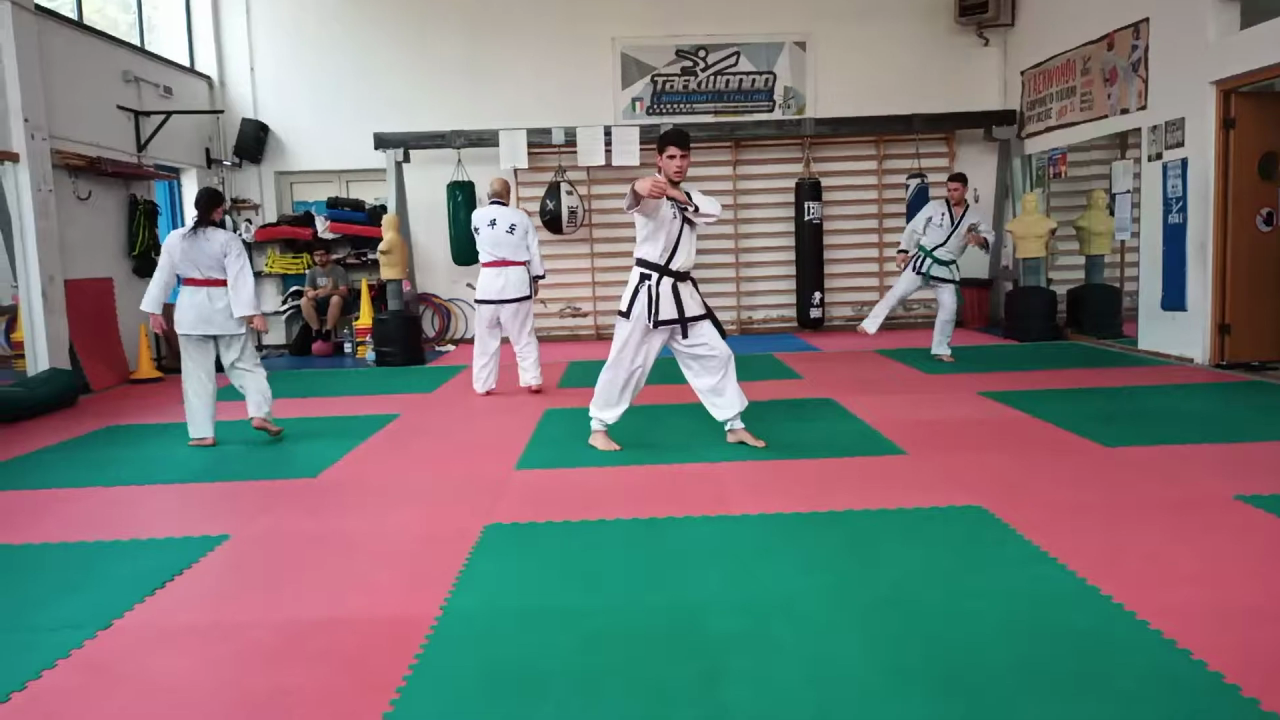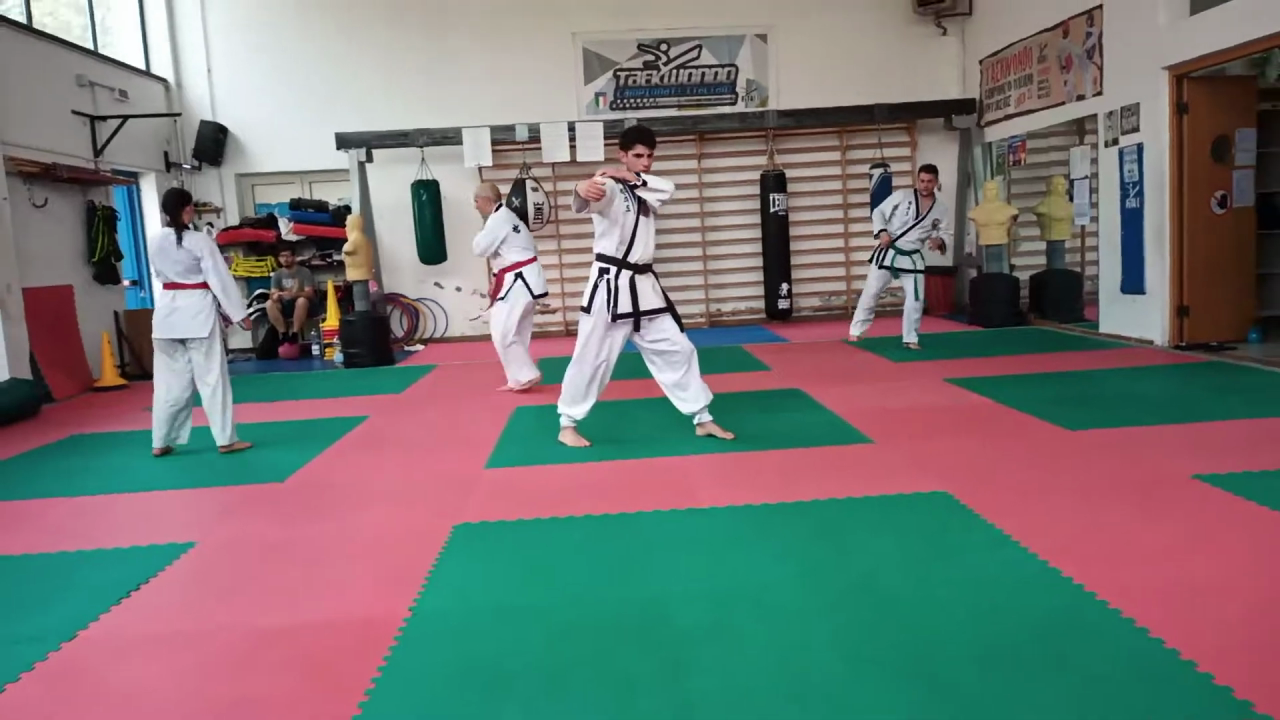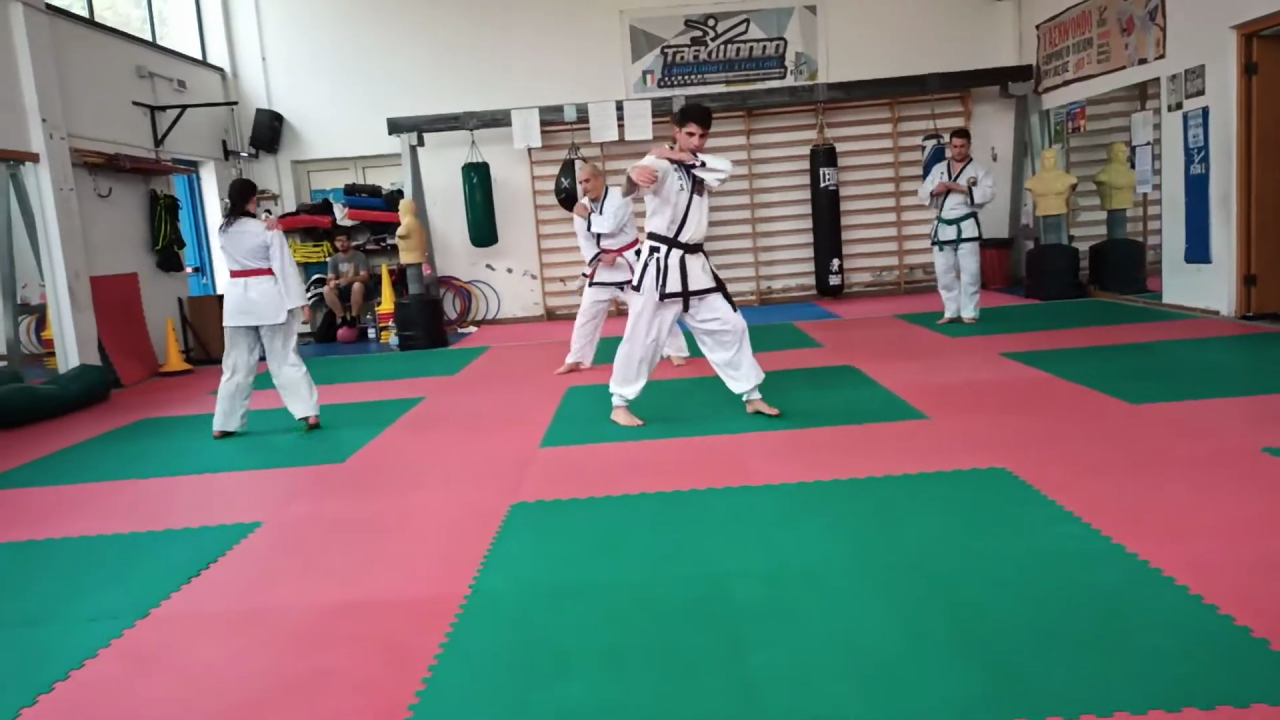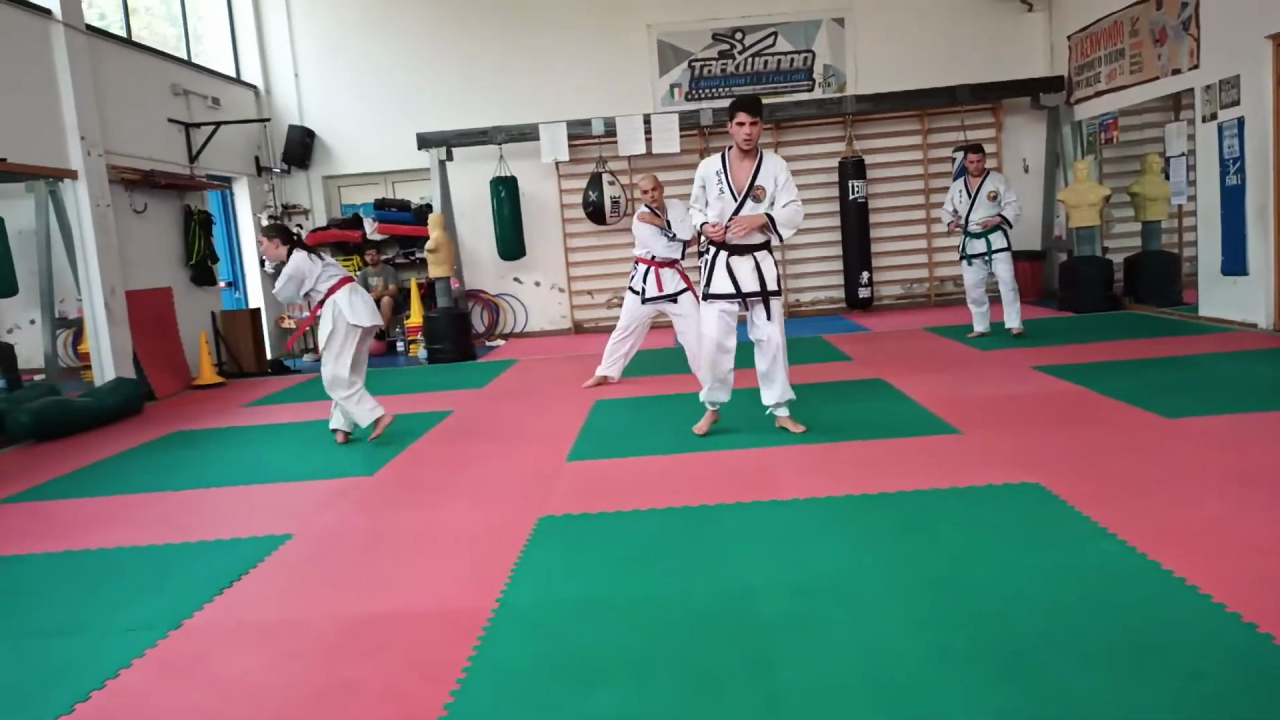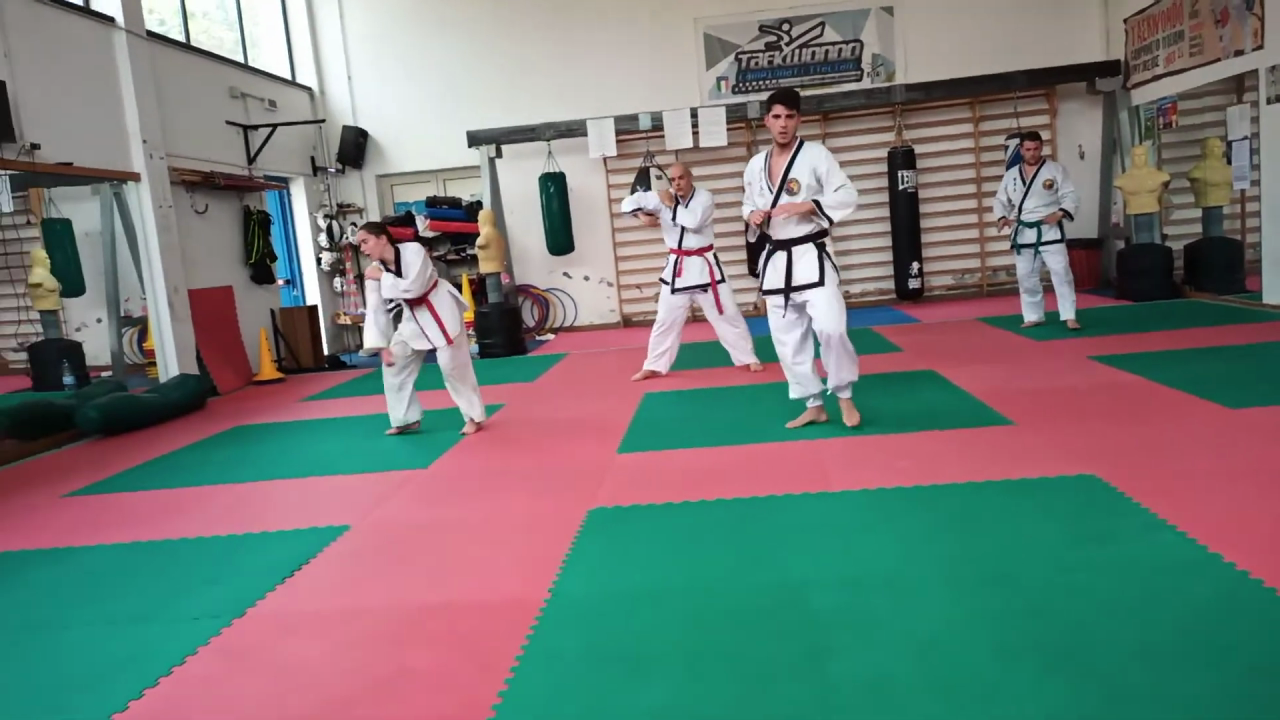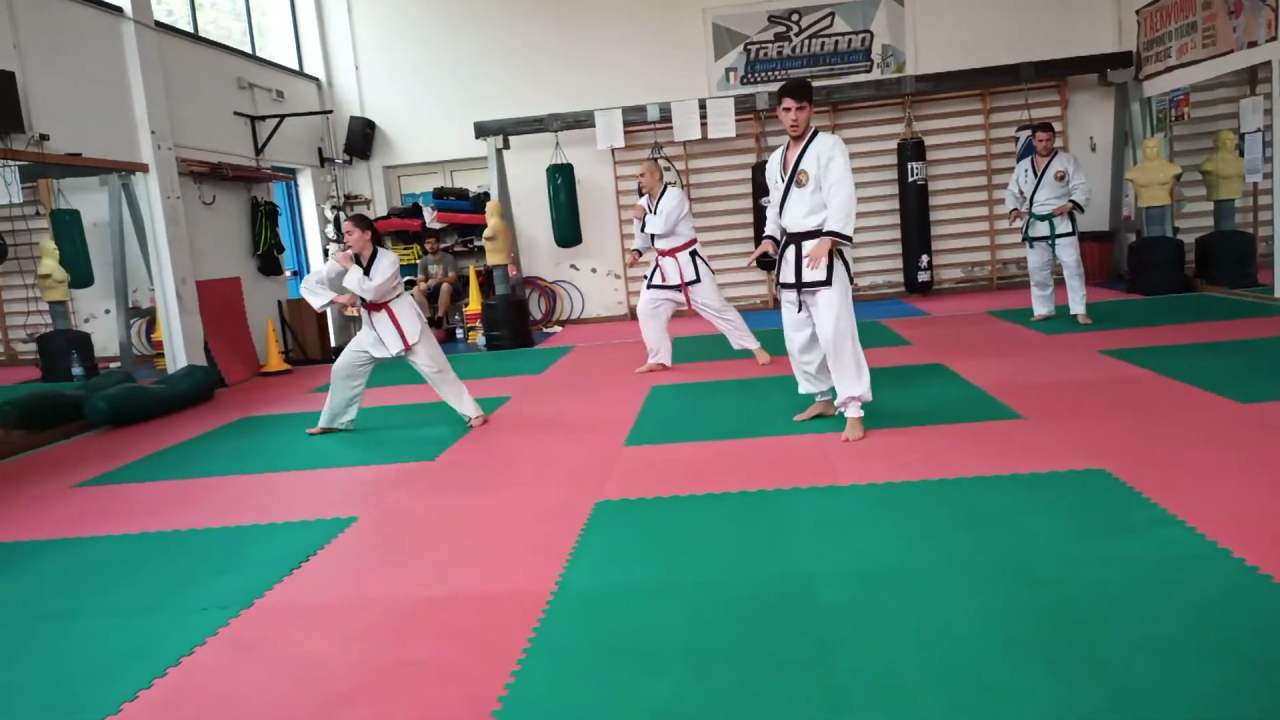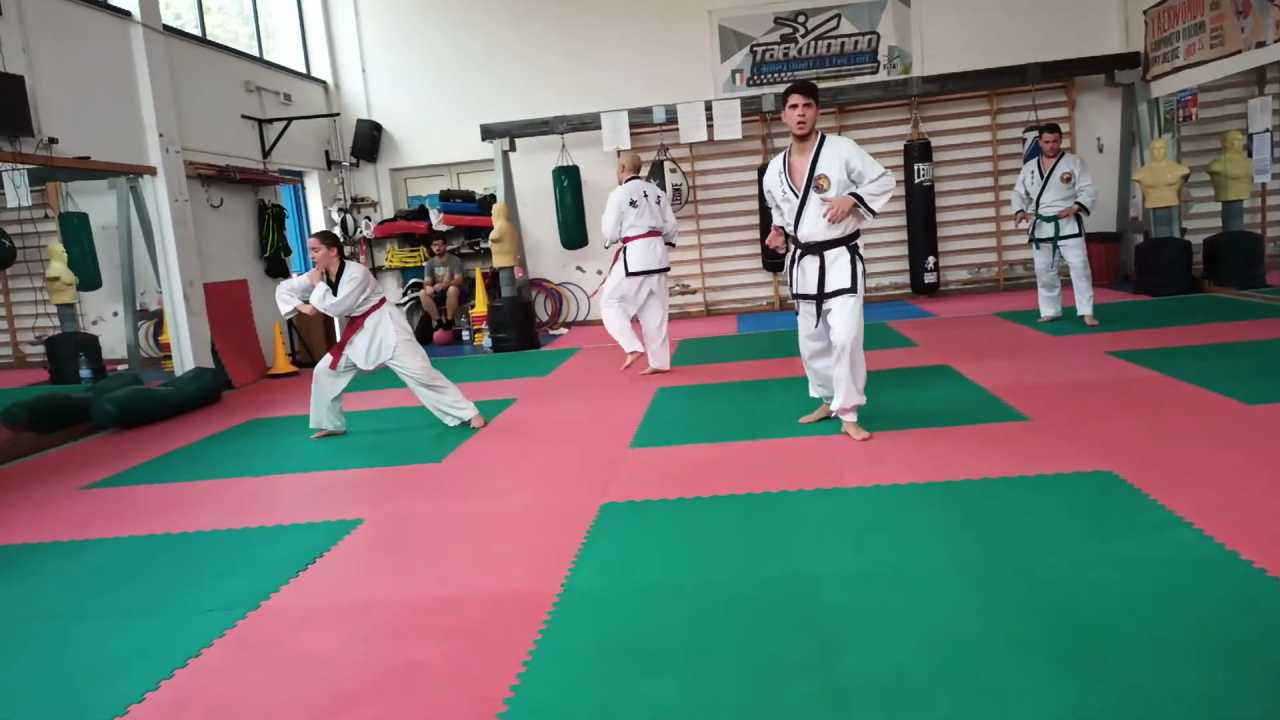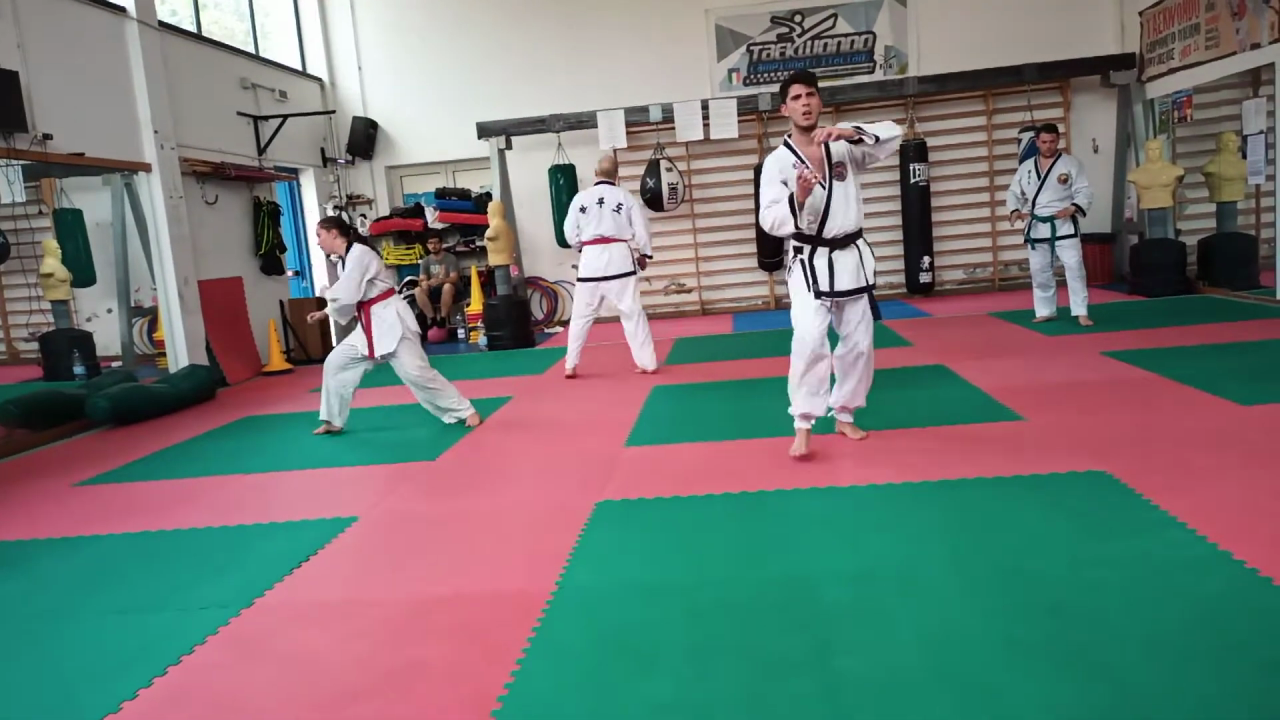
dt=0.4s
person 1, frame 1
left shoulder: (686, 194)
right shoulder: (655, 191)
left elbow: (713, 210)
right elbow: (635, 201)
left wrist: (680, 195)
right wrist: (639, 188)
left hip: (682, 291)
right hip: (650, 289)
left knee: (715, 354)
right knee: (626, 362)
left ankle: (734, 426)
right ankle: (598, 428)
person 1, frame 2
left shoulder: (641, 187)
right shoulder: (607, 185)
left elbow: (668, 190)
right elbow: (585, 201)
left wrist: (632, 177)
right wrist: (582, 188)
left hip: (644, 284)
right hip: (611, 284)
left knee: (677, 349)
right knee: (591, 357)
left ankle: (702, 419)
right ankle: (567, 425)
person 1, frame 3
left shoulder: (697, 166)
right shoulder: (659, 163)
left elbow: (725, 168)
right elbow: (641, 176)
left wrist: (687, 158)
right wrist: (634, 174)
left hip: (695, 263)
right hip: (661, 263)
left knee: (729, 327)
right knee: (643, 336)
left ankle: (752, 395)
right ankle: (620, 403)
person 1, frame 4
left shoulder: (775, 166)
right shoulder: (710, 166)
left elbow: (794, 212)
right elbow: (696, 208)
left wrist: (763, 219)
right wrist: (705, 227)
left hip: (759, 264)
right hip: (720, 265)
left knee: (770, 340)
right knee: (715, 341)
left ankle: (780, 410)
right ankle: (712, 407)
person 1, frame 5
left shoulder: (816, 155)
right shoulder: (756, 165)
left elbow: (847, 195)
right elbow: (749, 204)
left wrist: (807, 206)
right wrist: (752, 216)
left hip: (811, 256)
right hip: (775, 261)
left knee: (831, 328)
right knee: (787, 341)
left ankle: (843, 394)
right ankle: (813, 405)
person 1, frame 6
left shoulder: (829, 145)
right shoulder: (775, 160)
left elbow: (842, 196)
left wrist: (827, 240)
right wrist: (770, 240)
left hip: (824, 254)
right hip: (791, 255)
left knee: (836, 330)
right knee: (798, 336)
left ankle: (853, 411)
right ankle: (823, 398)
person 1, frame 7
left shoulder: (842, 149)
right shoulder: (775, 169)
left elbow: (884, 181)
left wrist: (852, 199)
right wrist: (779, 232)
left hip: (840, 260)
right hip: (803, 263)
left knee: (845, 337)
right knee: (812, 341)
left ankle: (848, 414)
right ankle: (828, 400)
person 1, frame 8
left shoulder: (843, 141)
right shoulder: (777, 162)
left elbow: (892, 135)
right elbow: (771, 219)
left wrist: (849, 132)
right wrist: (798, 198)
left hip: (852, 256)
right hip: (809, 263)
left knee: (858, 345)
right knee: (810, 342)
left ankle: (844, 414)
right ankle: (803, 424)
person 2, frame 1
left shoulder: (175, 239)
right shoulder: (229, 239)
left elbow: (163, 276)
right elbow: (240, 277)
left wrist: (155, 311)
right wrist: (253, 312)
left hip: (192, 310)
right hip: (225, 310)
left knee: (197, 375)
right knee: (246, 364)
left ankle: (203, 433)
right ankle: (259, 414)
person 2, frame 2
left shoulder: (154, 242)
right shoulder: (200, 241)
right elbow: (221, 279)
right wrist: (240, 314)
left hip: (165, 314)
right hip: (198, 312)
left knee: (170, 382)
right knee: (212, 378)
left ankle: (161, 442)
right ankle: (226, 440)
person 2, frame 3
left shoulder: (224, 230)
right shoulder: (269, 232)
right elbow: (285, 267)
left wrist: (269, 228)
right wrist: (300, 302)
left hip: (237, 300)
right hip: (269, 298)
left knee: (236, 365)
right knee: (286, 359)
left ankle: (224, 424)
right ankle: (308, 412)
person 2, frame 4
left shoulder: (295, 265)
right shoulder: (309, 257)
left elbow: (286, 296)
left hip: (342, 310)
right hip: (356, 305)
left knee: (336, 375)
right knee: (347, 373)
left ankle: (376, 415)
right ankle: (343, 427)
person 2, frame 5
left shoulder: (414, 250)
right shoulder: (376, 271)
left elbow: (414, 288)
right elbow: (376, 310)
left wrist: (382, 277)
right wrist: (381, 346)
left hip: (441, 309)
right hip: (413, 316)
left knee: (452, 365)
right knee: (394, 366)
left ankle: (474, 416)
right ankle: (406, 420)
person 2, frame 6
left shoulder: (389, 259)
right shoulder: (343, 261)
left elbow: (370, 291)
right elbow: (310, 284)
left wrist: (351, 269)
right wrist: (335, 299)
left hip: (402, 319)
right hip: (373, 324)
left knee: (432, 366)
right knee: (343, 369)
left ankle: (473, 412)
right ankle: (332, 421)
person 2, frame 7
left shoulder: (356, 273)
right shoulder: (319, 275)
left elbow: (336, 308)
right elbow: (284, 290)
left wrist: (318, 286)
right wrist: (301, 306)
left hip: (386, 327)
right hip: (358, 333)
left knee: (420, 372)
right knee: (325, 372)
left ankle: (469, 413)
right ankle: (331, 425)
person 2, frame 8
left shoulder: (359, 254)
right shoulder: (344, 261)
left elbow: (347, 295)
left wrist: (329, 294)
right wrist: (326, 313)
left hip: (391, 319)
right hip: (370, 324)
left knee: (417, 372)
right knee: (336, 364)
left ankle: (464, 410)
right ankle: (333, 421)
person 3, frame 1
left shoulder: (476, 216)
right shoulder: (521, 217)
right elbow: (534, 251)
right wrist: (536, 278)
left hip: (489, 281)
right hip: (517, 279)
left knee: (486, 337)
right knee: (523, 335)
left ankle: (483, 385)
right ankle: (532, 380)
person 3, frame 2
left shoulder: (498, 219)
right shoulder: (504, 216)
left elbow: (481, 249)
left wrist: (483, 233)
right wrist: (498, 277)
left hip: (521, 281)
right hip: (524, 279)
left knee: (503, 333)
right knee: (515, 333)
left ankle: (526, 376)
right ankle: (518, 379)
person 3, frame 3
left shoulder: (618, 195)
right shoulder: (582, 206)
left elbow: (609, 227)
right elbow: (586, 240)
left wrist: (587, 216)
right wrist: (600, 259)
left hip: (630, 260)
right hip: (602, 264)
right knee: (587, 314)
left ankle: (676, 351)
right ankle: (577, 359)
person 3, frame 4
left shoulder: (676, 206)
right shoulder: (641, 219)
left elbow: (689, 233)
right elbow: (662, 248)
left wrist: (661, 222)
right wrist: (684, 244)
left hip: (673, 275)
right hip: (647, 278)
left knee: (693, 322)
right knee: (627, 327)
left ankle: (702, 366)
right ankle: (606, 372)
person 3, frame 5
left shoulder: (704, 197)
right shoulder: (661, 198)
left elbow: (693, 220)
right elbow: (628, 203)
left wrist: (671, 205)
right wrist: (641, 214)
left hip: (705, 265)
right hip: (677, 267)
left knee: (727, 313)
right knee: (666, 319)
left ankle: (748, 358)
right ankle: (653, 366)
person 3, frame 6
left shoulder: (674, 196)
right shoulder: (645, 202)
left elbow: (661, 227)
right elbow: (643, 233)
left wrist: (643, 217)
right wrist: (637, 251)
left hip: (687, 262)
right hip: (663, 266)
left knee: (716, 307)
right knee: (647, 310)
left ankle: (755, 347)
right ankle: (658, 359)
person 3, frame 7
left shoulder: (619, 193)
right shoulder: (656, 190)
left elbow: (610, 232)
right elbow: (671, 223)
left wrist: (613, 239)
left hip: (634, 255)
right hip: (656, 250)
left knee: (611, 304)
right knee: (653, 311)
left ankle: (633, 347)
right ankle: (659, 361)
person 3, frame 8
left shoulder: (580, 198)
right shoulder: (626, 197)
left elbow: (570, 233)
right elbow: (641, 230)
right wrist: (643, 255)
left hip: (591, 260)
right hip: (620, 258)
left knee: (581, 315)
right knee: (632, 313)
left ankle: (571, 365)
right ankle: (646, 362)
person 4, frame 1
left shoulder: (974, 215)
right shoulder: (934, 207)
left elbow: (988, 234)
right elbow: (913, 229)
left wrist: (981, 240)
right wrist: (903, 250)
left hip: (947, 268)
right hip: (923, 261)
left knee: (948, 309)
right knee: (899, 291)
left ankle: (941, 350)
right ankle: (870, 324)
person 4, frame 2
left shoulder: (940, 208)
right shoulder: (902, 195)
left elbow: (945, 233)
right elbow: (879, 213)
left wrist: (939, 241)
right wrist: (882, 232)
left hip: (912, 258)
right hip: (888, 253)
left knee: (915, 299)
right knee: (871, 291)
left ankle: (910, 338)
right ankle: (857, 330)
person 4, frame 3
left shoulder: (978, 169)
right shoulder: (938, 169)
left elbow: (987, 193)
right elbow: (922, 192)
left wrist: (960, 188)
right wrist: (933, 192)
left hip: (966, 227)
right hip: (942, 227)
left knee: (970, 271)
right knee: (944, 273)
left ankle: (968, 313)
right ankle: (951, 312)
person 4, frame 4
left shoulder: (998, 180)
right shoulder: (957, 186)
left elbow: (1014, 207)
right elbow: (946, 210)
left wrist: (997, 220)
right wrist: (951, 223)
left hip: (995, 239)
right hip: (970, 242)
left knee: (1007, 280)
right knee: (973, 287)
left ankle: (1014, 324)
right ankle: (981, 326)
person 4, frame 5
left shoulder: (1055, 169)
right shoulder: (1011, 175)
left elbow: (1070, 196)
right elbow: (1001, 200)
left wrist: (1060, 213)
right wrist: (1002, 217)
left hip: (1049, 230)
right hip: (1023, 233)
left knee: (1061, 271)
right knee: (1026, 277)
left ankle: (1070, 317)
right ankle: (1033, 316)
person 4, frame 6
left shoulder: (1067, 161)
right shoulder: (1023, 166)
left elbow: (1082, 189)
right elbow: (1012, 192)
left wrist: (1070, 205)
right wrist: (1014, 209)
left hip: (1061, 223)
right hip: (1034, 225)
left knee: (1072, 265)
right knee: (1037, 270)
left ankle: (1079, 311)
right ankle: (1043, 310)
person 4, frame 7
left shoulder: (1074, 162)
right shoulder: (1029, 167)
left elbow: (1088, 191)
right elbow: (1019, 193)
left wrist: (1075, 207)
right wrist: (1020, 211)
left hip: (1068, 225)
right hip: (1041, 227)
left knee: (1079, 266)
right knee: (1044, 271)
left ankle: (1087, 312)
right ankle: (1050, 311)
person 4, frame 8
left shoulder: (1071, 164)
right shoulder: (1026, 167)
left elbow: (1085, 192)
right elbow: (1014, 193)
left wrist: (1073, 208)
right wrist: (1015, 210)
left hip: (1064, 225)
right hip: (1037, 227)
left knee: (1074, 267)
right knee: (1040, 271)
left ankle: (1081, 312)
right ankle: (1045, 311)
